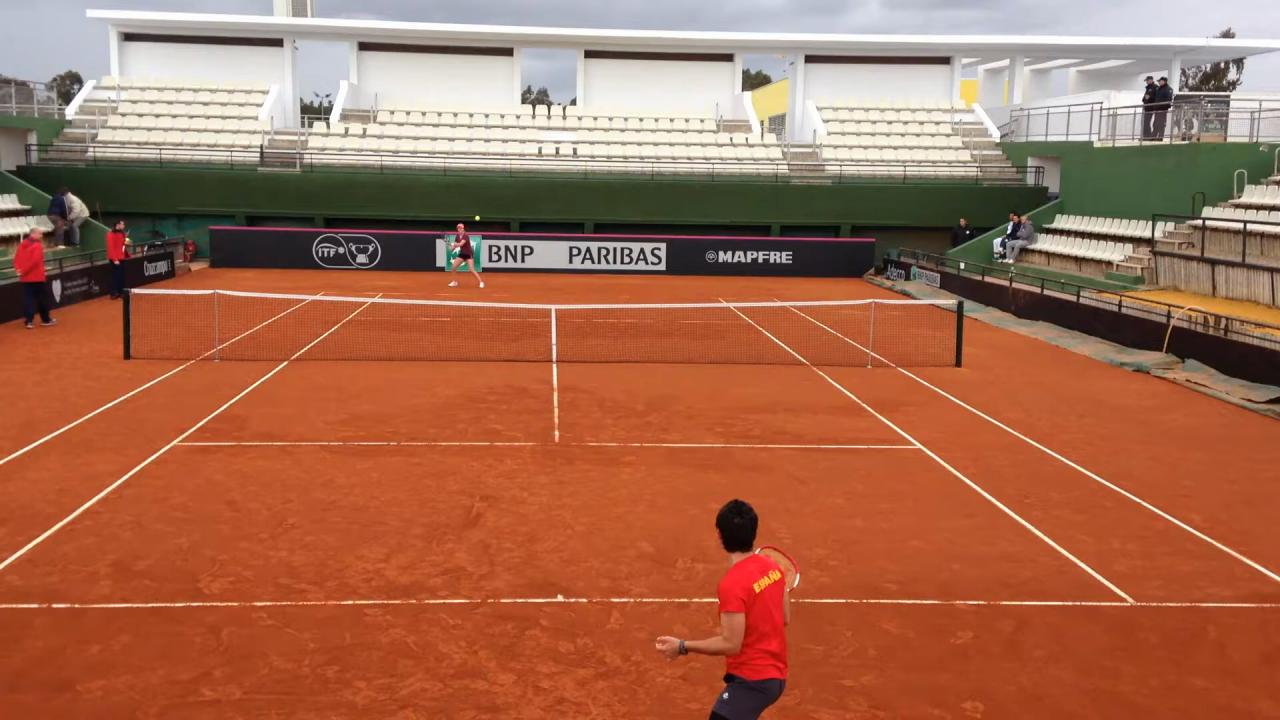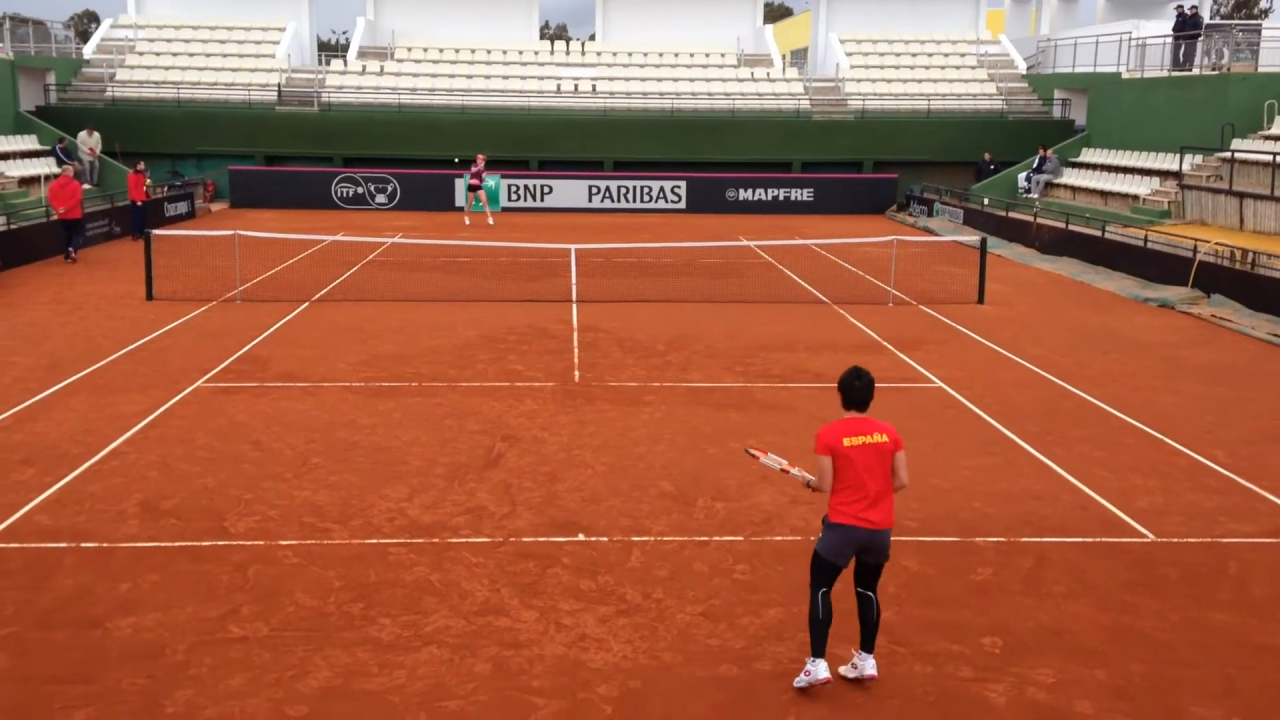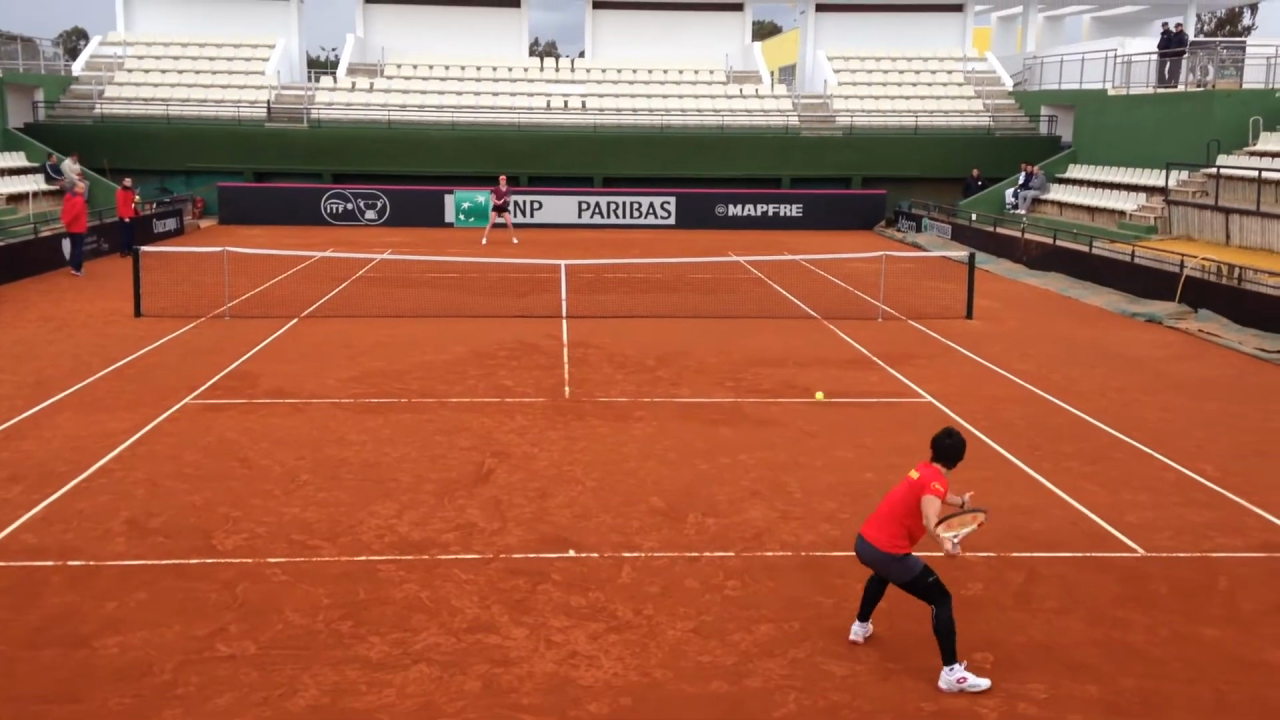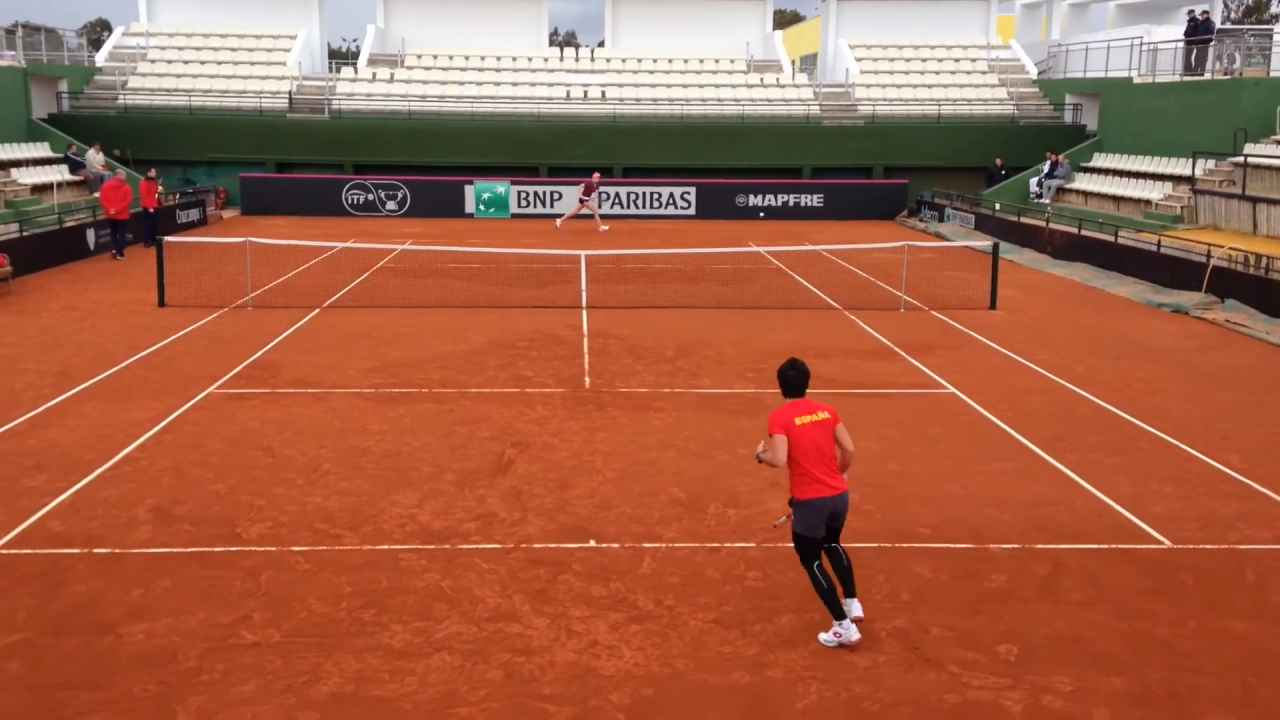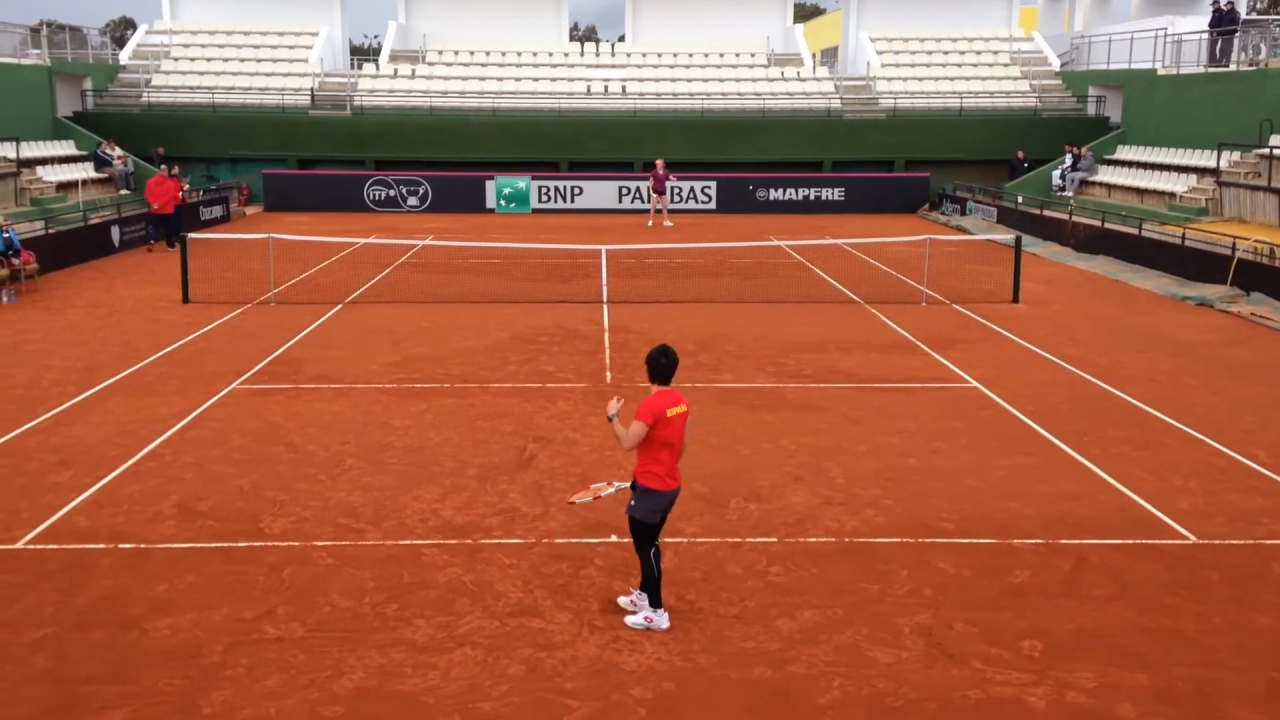
dt=1s
person 1, frame 1
left shoulder: (732, 585)
right shoulder: (772, 567)
left elbow: (731, 645)
left wrist: (683, 647)
left hip: (752, 681)
right hip: (775, 676)
person 1, frame 2
left shoulder: (828, 435)
right shoulder: (889, 433)
left elbow: (824, 486)
right elbow: (902, 481)
left wrist: (809, 483)
left hip: (842, 526)
right hip: (879, 529)
left knee: (820, 589)
right knee: (866, 590)
left ankle: (817, 664)
right ankle: (866, 660)
person 1, frame 3
left shoulder: (921, 470)
right shoulder: (936, 483)
right elbow: (930, 522)
left wrist: (960, 501)
right wrist: (946, 544)
left hip: (864, 542)
right hip: (889, 553)
left knee: (882, 572)
right knee: (941, 602)
left ankle: (860, 627)
right ankle: (952, 672)
person 1, frame 4
left shoulder: (780, 417)
right shoulder: (827, 411)
left elbow: (780, 461)
right elbow: (849, 450)
left wrist: (760, 455)
left hip: (809, 500)
right hip: (838, 495)
left knee: (812, 562)
right knee: (832, 545)
left ankle: (844, 628)
right ankle: (852, 604)
person 1, frame 5
left shoulder: (650, 406)
right shoulder: (681, 402)
left elbow: (627, 442)
left wrist: (612, 415)
left hip: (650, 487)
right hip: (671, 485)
left knee: (645, 548)
right knee: (650, 542)
left ankle: (656, 613)
right ankle: (644, 596)
